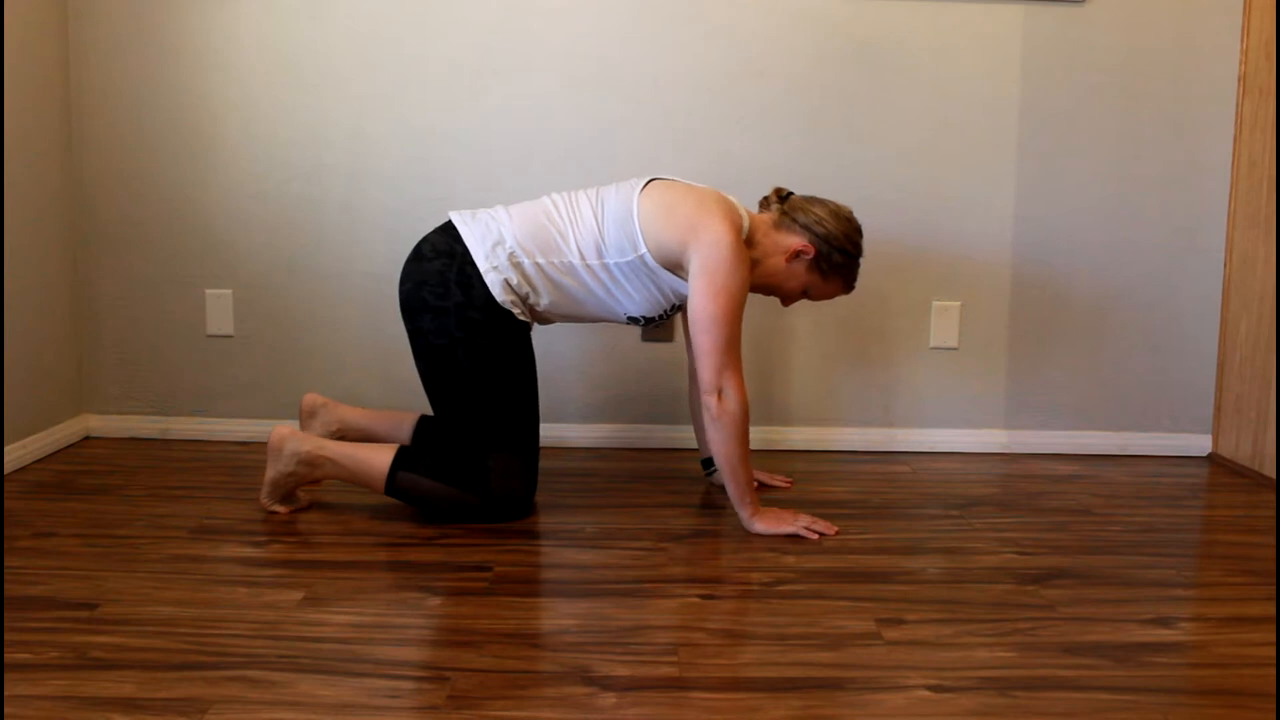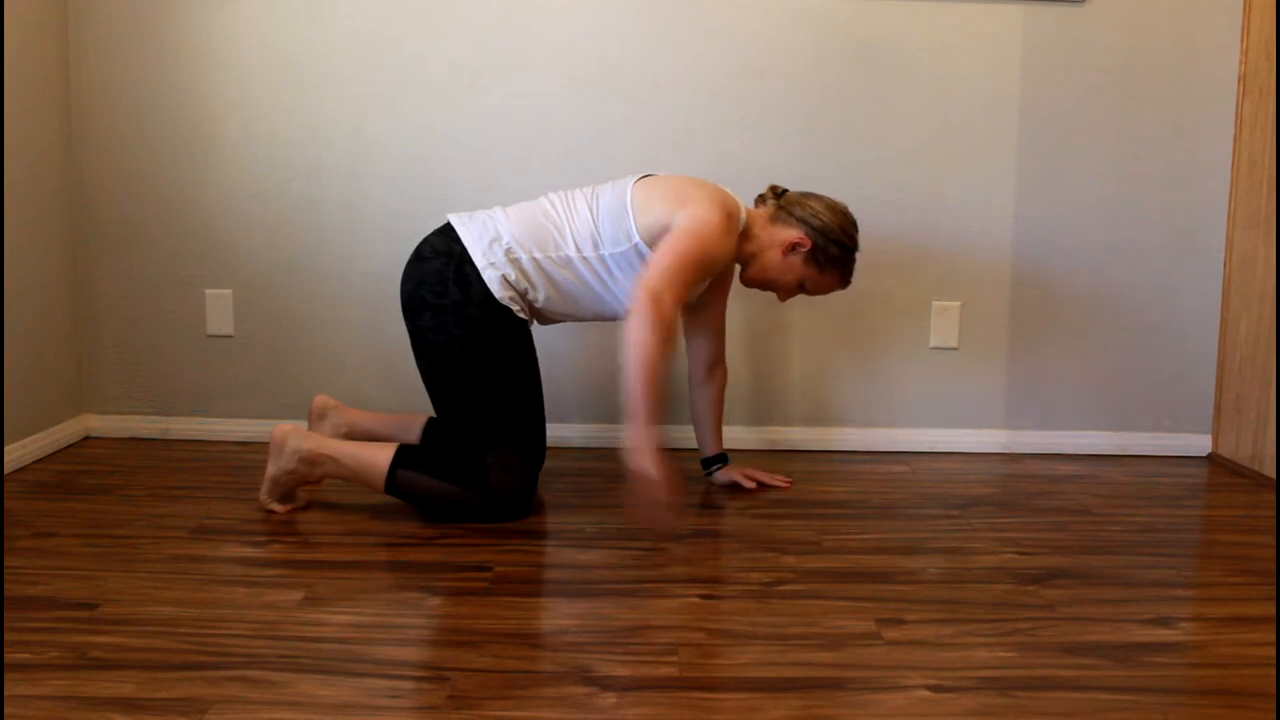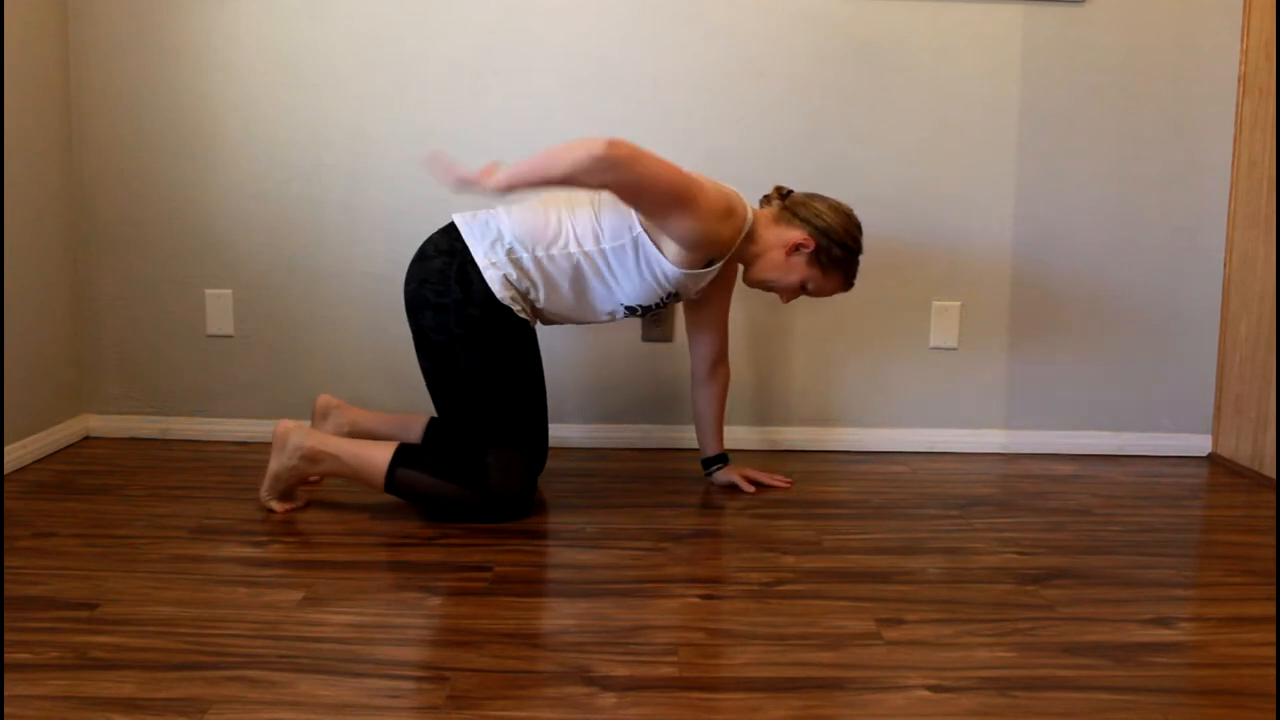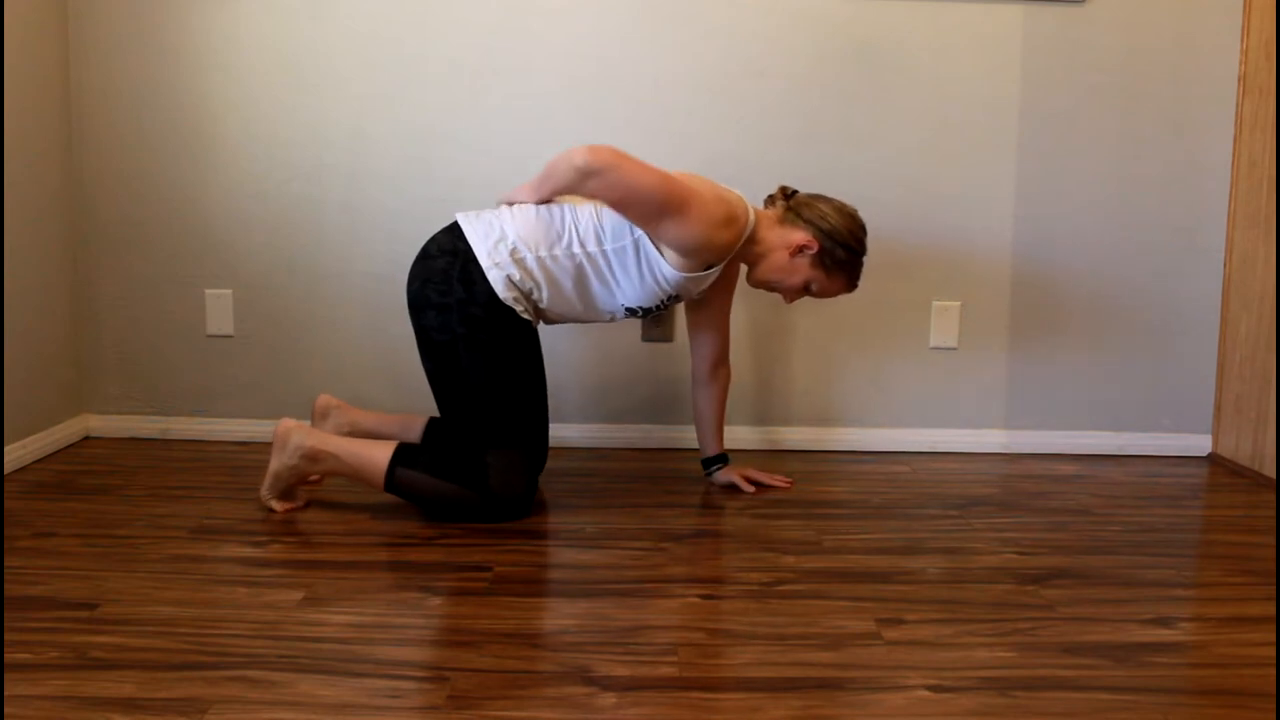
dt=0.3s
person 1, frame 1
left shoulder: (716, 238)
right shoulder: (721, 243)
left elbow: (711, 371)
right elbow: (717, 390)
left wrist: (721, 464)
right wrist: (751, 510)
left hip: (474, 282)
right hip: (457, 285)
left knee: (505, 451)
right knee: (503, 490)
left ankle: (337, 420)
right ankle: (308, 454)
person 1, frame 2
left shoulder: (713, 245)
right shoulder: (712, 224)
left elbow: (706, 360)
right elbow: (647, 309)
left wrist: (717, 460)
right wrist: (642, 440)
left hip: (478, 283)
right hip: (459, 283)
left knee: (515, 452)
right knee: (504, 491)
left ankle: (345, 422)
right ankle: (310, 453)
person 1, frame 3
left shoulder: (721, 257)
right shoulder: (713, 224)
left elbow: (710, 362)
right elbow: (608, 154)
left wrist: (716, 460)
right wrist: (495, 180)
left hip: (490, 287)
right hip: (463, 280)
left knee: (518, 456)
right knee: (502, 491)
left ankle: (348, 422)
right ankle: (311, 449)
person 1, frame 4
left shoulder: (723, 256)
right shoulder: (712, 228)
left elbow: (710, 361)
right elbow: (592, 161)
left wrist: (716, 460)
right wrist: (531, 195)
left hip: (492, 288)
right hip: (465, 281)
left knee: (517, 455)
right knee: (504, 492)
left ankle: (347, 421)
right ankle: (312, 447)
